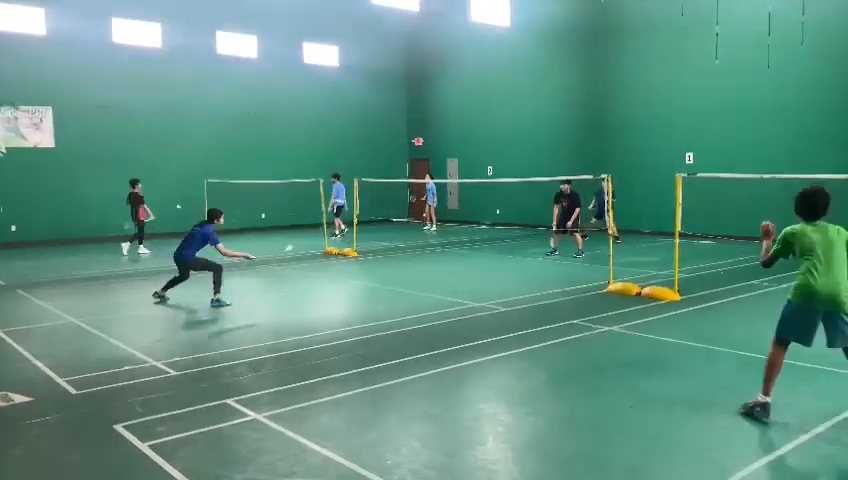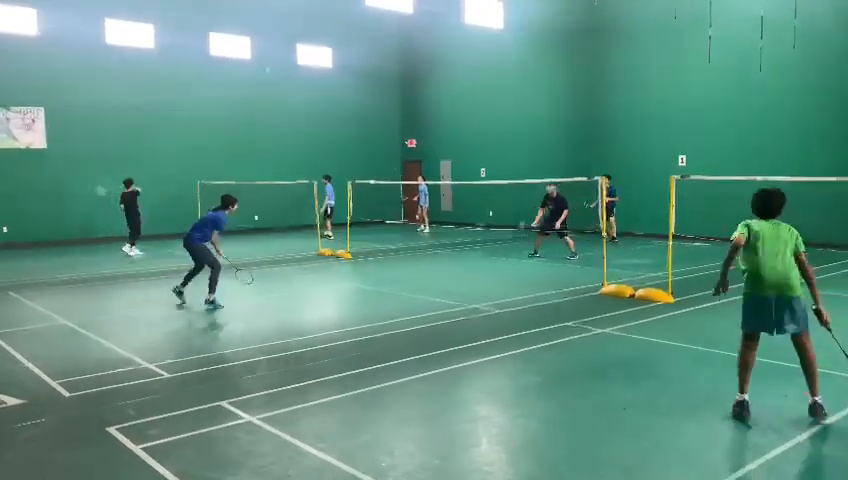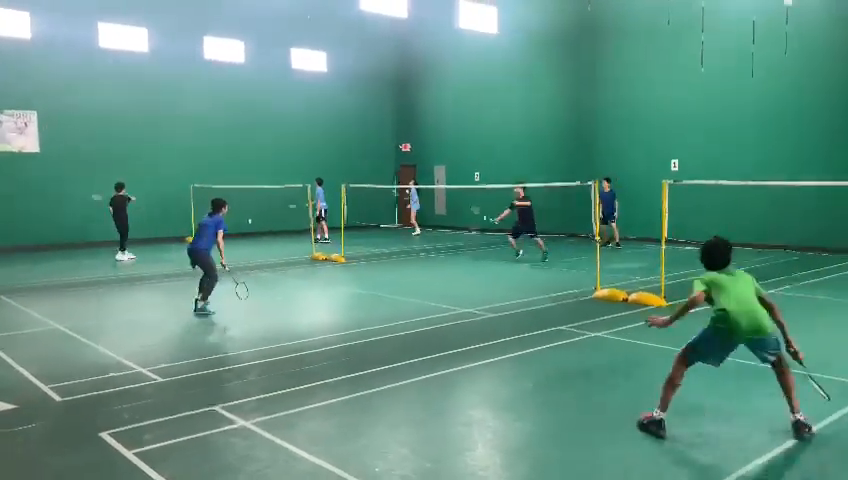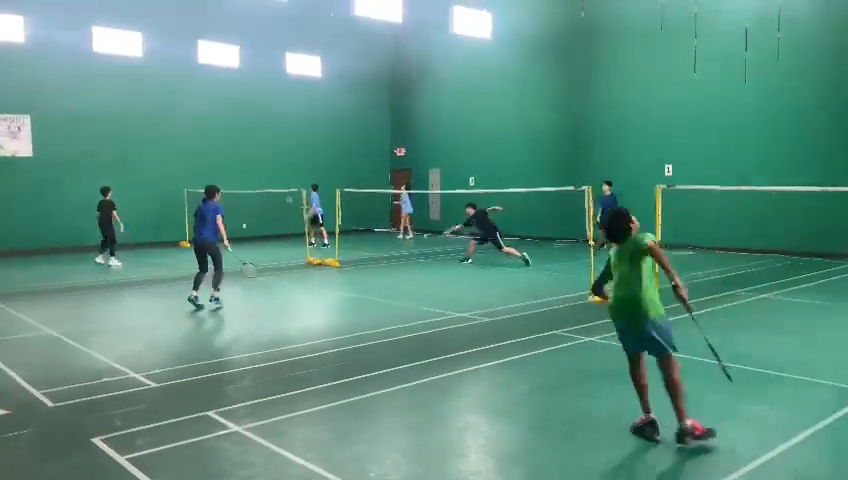
dt=0.3s
person 1, frame 1
left shoulder: (792, 233)
left elbow: (766, 262)
left wrist: (767, 238)
left hip: (804, 295)
left knee: (780, 345)
left ankle: (763, 401)
person 1, frame 2
left shoulder: (748, 225)
right shoulder: (790, 231)
left elbow: (737, 243)
right elbow: (805, 268)
left wrist: (723, 276)
right wrist: (818, 305)
left hip: (758, 285)
right hip: (789, 286)
left knee: (749, 341)
right knee: (803, 342)
left ankle: (742, 399)
right ankle: (816, 401)
person 1, frame 3
left shoulder: (705, 279)
right shoulder: (745, 277)
left elbow: (697, 299)
right elbow: (771, 306)
left wrist: (669, 320)
right wrist: (789, 341)
left hip: (727, 324)
right hip: (758, 325)
left knee: (682, 361)
right knee: (780, 364)
left ankle: (658, 417)
right ankle: (797, 419)
person 1, frame 4
left shoulder: (614, 253)
right shoulder: (642, 239)
left elbow: (597, 288)
right elbow: (652, 248)
right wrist: (676, 282)
left hip: (620, 310)
right hip: (644, 309)
left knee: (635, 361)
right knee: (668, 364)
left ankle: (648, 419)
right ankle: (685, 425)
person 2, frame 1
left shoulder: (201, 225)
right shoulder: (209, 232)
right elbow: (224, 252)
right wrist: (244, 255)
left hip: (178, 256)
right hip: (186, 258)
left knee: (183, 276)
right knee: (218, 268)
left ankle: (160, 293)
right ankle: (216, 298)
person 2, frame 2
left shoulder: (214, 212)
right shoulder: (221, 218)
right elbow: (213, 238)
right wrist: (219, 251)
left hip: (189, 240)
right hip: (195, 242)
left knee: (199, 266)
right knee: (216, 267)
left ankle: (180, 288)
right ankle: (211, 300)
person 2, frame 3
left shoulder: (206, 218)
right shoulder: (220, 220)
right elbow: (219, 240)
right wrist: (223, 257)
left hip: (192, 250)
right hip: (201, 251)
left knee: (208, 272)
right knee: (213, 278)
left ankle: (200, 299)
right ankle: (201, 306)
person 2, frame 4
left shoulder: (199, 207)
right shoulder: (217, 207)
left elbow: (195, 224)
right elbow: (219, 222)
right wrist: (225, 239)
left hip: (198, 241)
right hip: (210, 241)
left knee: (202, 270)
right knee: (218, 269)
left ankle: (193, 295)
right ankle: (215, 296)
